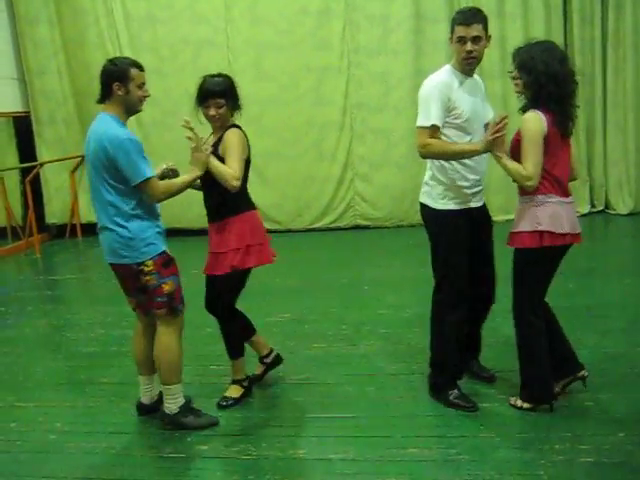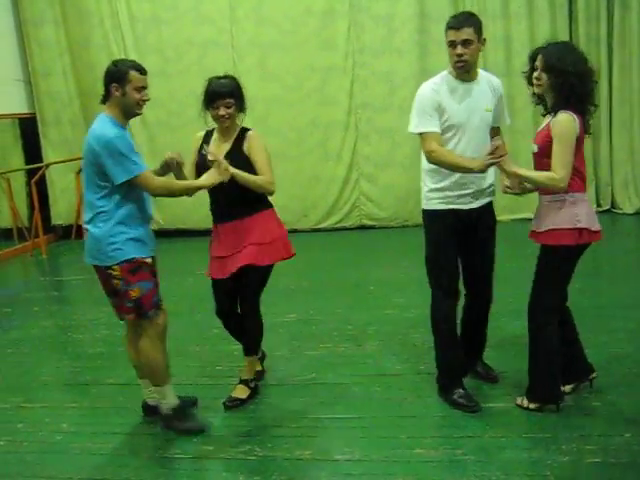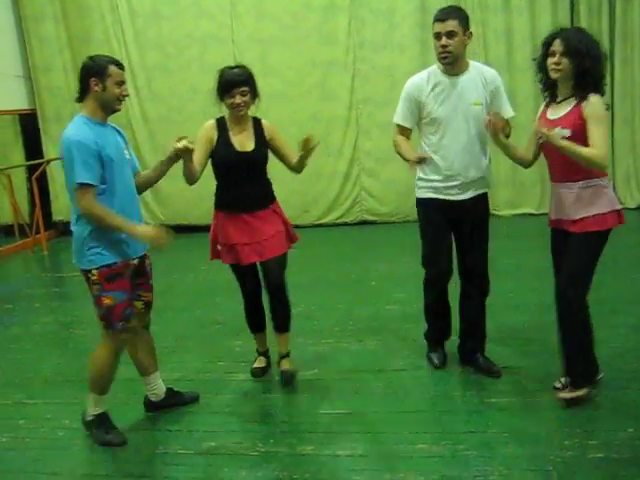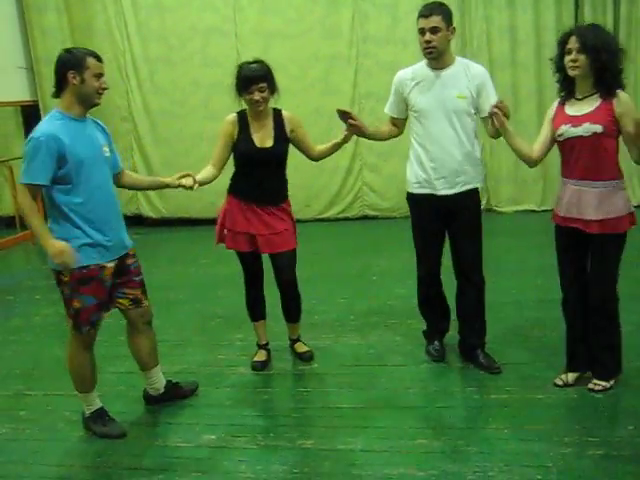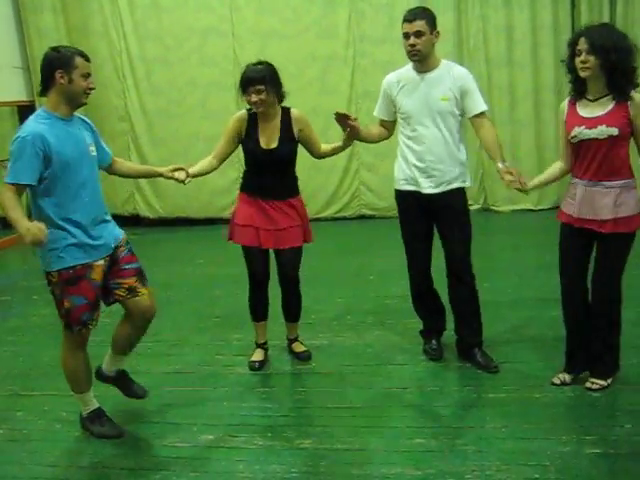
dt=0.3s
person 1, frame 1
left shoulder: (104, 129)
right shoulder: (118, 137)
right elbow: (156, 192)
left wrist: (158, 173)
right wrist: (194, 172)
left hip: (124, 244)
right hip: (141, 246)
left knee: (147, 321)
right knee: (171, 321)
left ankle: (149, 397)
right ankle: (174, 408)
person 1, frame 2
left shoulder: (119, 132)
right shoulder: (106, 136)
right elbow: (151, 186)
left wrist: (165, 170)
right wrist: (203, 182)
left hip: (134, 246)
right hip: (117, 250)
left knee: (141, 326)
right knee: (153, 323)
left ankle: (157, 398)
right ankle: (166, 406)
person 1, frame 3
left shoulder: (113, 132)
right shoulder: (79, 138)
left elbow: (137, 183)
right elbow: (86, 203)
left wrist: (169, 160)
right wrist: (137, 229)
left hip: (131, 250)
right hip: (103, 255)
left knee: (140, 322)
right knee: (117, 334)
left ankle: (157, 393)
right ankle: (94, 413)
person 1, frame 4
left shoulder: (97, 128)
right shoulder: (47, 136)
left elbow: (120, 176)
right elbow: (26, 195)
left wrist: (166, 182)
right wrist: (47, 240)
left hip: (118, 246)
right hip: (80, 257)
left knee: (140, 316)
right knee: (85, 335)
left ankle: (158, 388)
right ankle: (92, 410)
person 1, frame 5
left shoulder: (84, 126)
right shoulder: (34, 135)
left elbow: (111, 164)
left wrist: (158, 171)
left hip: (109, 238)
right hip: (69, 254)
left knee: (144, 307)
right knee: (77, 334)
left ankle: (112, 368)
right ankle: (89, 410)
person 2, frame 1
left shoulder: (477, 84)
right shoulder: (437, 85)
right elbow: (425, 145)
right wrist: (477, 148)
left hip: (474, 203)
right hip: (445, 206)
left knee: (483, 288)
right knee: (452, 292)
left ankle: (466, 356)
right ankle: (442, 380)
person 2, frame 2
left shoulder: (493, 86)
right shoulder: (431, 91)
right elbow: (431, 150)
right wrist: (472, 165)
left hip: (481, 204)
right hip: (441, 206)
left knee: (481, 289)
right knee: (445, 294)
left ankle: (472, 357)
right ankle: (450, 382)
person 2, frame 3
left shoulder: (488, 79)
right shoulder: (418, 85)
left elbow: (504, 127)
right elbow: (400, 135)
left wrist: (503, 135)
right wrist: (409, 155)
left hip: (475, 194)
right hip: (433, 195)
left knee: (476, 276)
right knee: (437, 273)
left ankle: (472, 349)
right ankle: (436, 339)
person 2, frame 4
left shoulder: (475, 74)
right shoulder: (405, 79)
left elbow: (491, 126)
right elbow: (395, 127)
left wrist: (499, 124)
right wrist: (363, 130)
left hip: (464, 188)
right hip: (422, 190)
left knee: (470, 270)
right knee: (427, 269)
left ankle: (473, 345)
right ankle: (435, 333)
person 2, frame 5
left shoulder: (459, 77)
right shoulder: (393, 82)
left elbow: (481, 124)
right elbow: (385, 129)
left wrist: (500, 163)
right wrist: (357, 131)
left hip: (450, 186)
right hip: (409, 188)
left knee: (460, 267)
right knee: (418, 267)
left ankle: (470, 343)
right ankle: (432, 332)
person 3, frame 1
left shoulder: (533, 119)
right shoulder: (557, 117)
left elbow: (529, 179)
right elbow: (571, 172)
left wrist: (500, 154)
left hip: (540, 221)
right hip: (560, 218)
left knee: (525, 308)
right knee: (534, 301)
left ankle: (537, 391)
right ankle: (566, 367)
person 3, frame 2
left shoulder: (565, 119)
right shoulder: (555, 117)
left elbow: (559, 179)
left wrist: (515, 170)
right wrist: (523, 185)
left hip: (566, 220)
right hip: (554, 218)
left knee: (541, 305)
right knee: (552, 301)
left ankle: (543, 391)
right ankle: (576, 369)
person 3, frame 3
left shoulder: (591, 103)
right shoulder: (546, 107)
left elbow: (600, 159)
right elbow: (528, 159)
left wrist: (556, 141)
right wrist: (501, 141)
left hip: (592, 207)
right hip: (561, 208)
left knee: (570, 291)
right knee: (566, 290)
left ankle: (581, 377)
right ankle: (583, 366)
person 3, frame 4
right shoulder: (558, 107)
right elbow: (534, 157)
right wrist: (506, 133)
left hip: (608, 205)
right hip: (569, 205)
left knee: (601, 291)
right knee: (571, 289)
left ankle: (606, 367)
right ankle: (578, 362)
person 3, frame 5
right shoulder: (568, 106)
right elbow: (565, 163)
right wrist: (531, 184)
right hip: (577, 205)
left knee: (606, 288)
right knee: (571, 287)
left ankle: (604, 365)
right ankle: (575, 362)
person 4, frame 1
left shoulder: (233, 135)
right shoulder: (215, 135)
left elbow: (232, 182)
left hip: (238, 229)
right hip: (224, 230)
left knee: (221, 305)
right knee: (217, 303)
left ankle: (239, 379)
right ankle: (268, 353)
person 4, frame 2
left shoulder: (250, 138)
right shoulder: (203, 139)
left elbow: (269, 185)
left wrist: (230, 170)
right wrist: (176, 169)
left hip: (258, 229)
right hip: (224, 233)
left knee: (248, 303)
right knee: (224, 308)
left ankle: (247, 379)
right ankle: (256, 353)
person 4, frame 3
left shoulder: (264, 128)
right shoulder: (211, 130)
left elbow: (295, 165)
right elbow: (192, 178)
left wrist: (305, 154)
right wrist: (186, 157)
left hip: (266, 218)
right hip: (230, 221)
left knee: (276, 285)
right knee: (249, 290)
left ankle: (284, 355)
right ankle: (261, 352)
person 4, frame 4
left shoulder: (286, 119)
right shoulder: (233, 123)
left elbow: (313, 154)
right elbow: (214, 167)
left wrist: (344, 139)
right wrist: (195, 181)
left hip: (277, 210)
right hip: (242, 211)
left knee: (287, 279)
right knee: (253, 279)
left ankle: (295, 338)
right ankle: (262, 345)
person 4, frame 5
left shoulder: (294, 118)
right shoulder: (242, 120)
left elbow: (318, 151)
right elbow: (215, 158)
left wrist: (346, 142)
right wrist: (189, 172)
left hip: (288, 207)
right hip: (252, 207)
left knee: (290, 277)
right knee: (258, 278)
left ankle: (293, 338)
right ankle: (260, 344)
